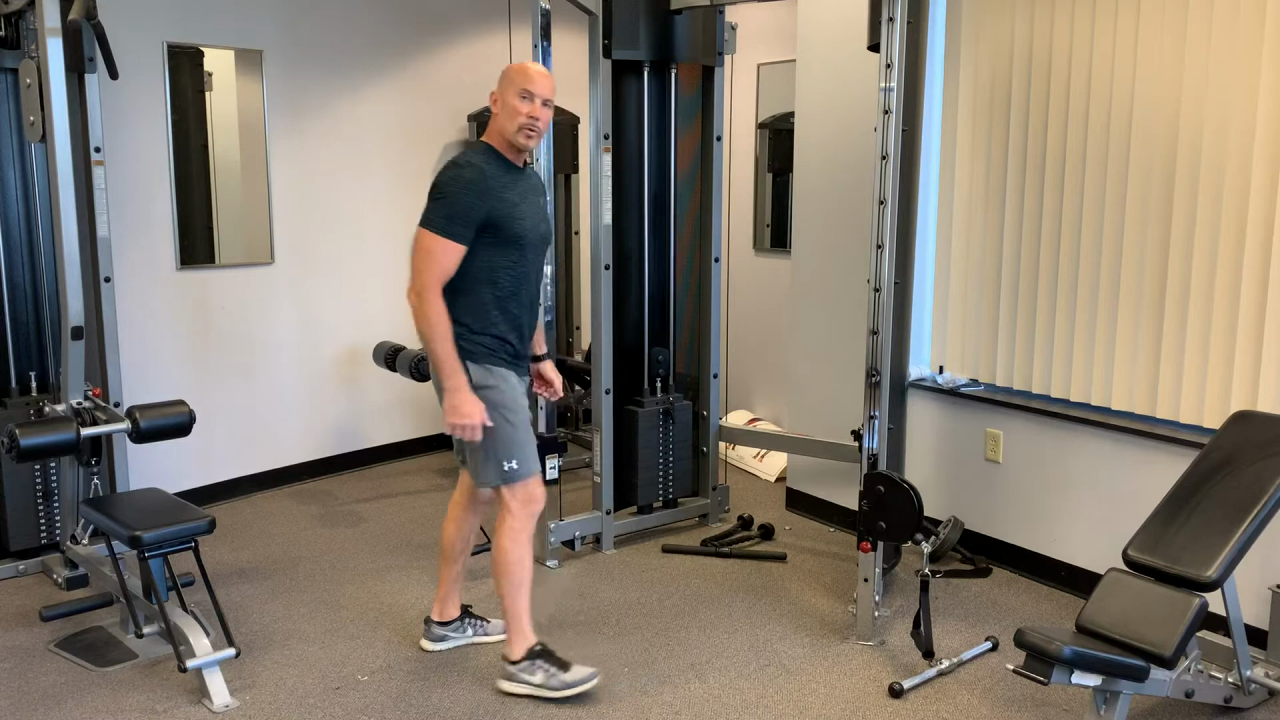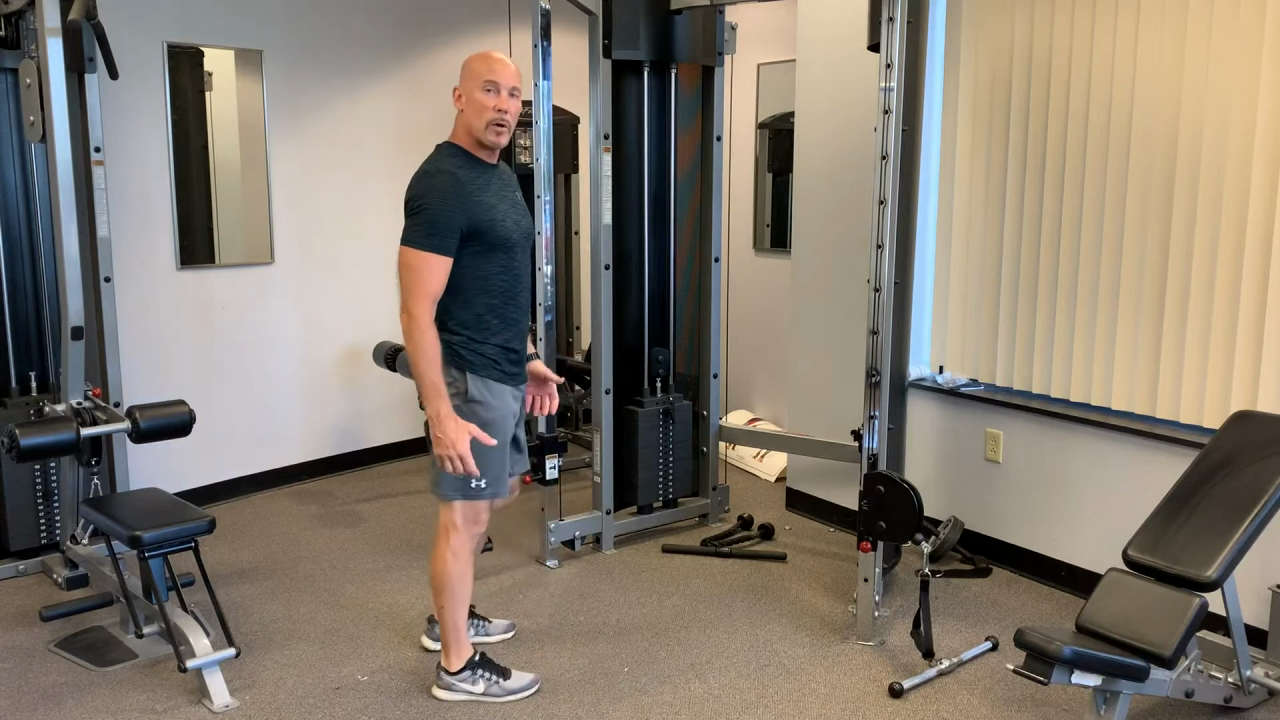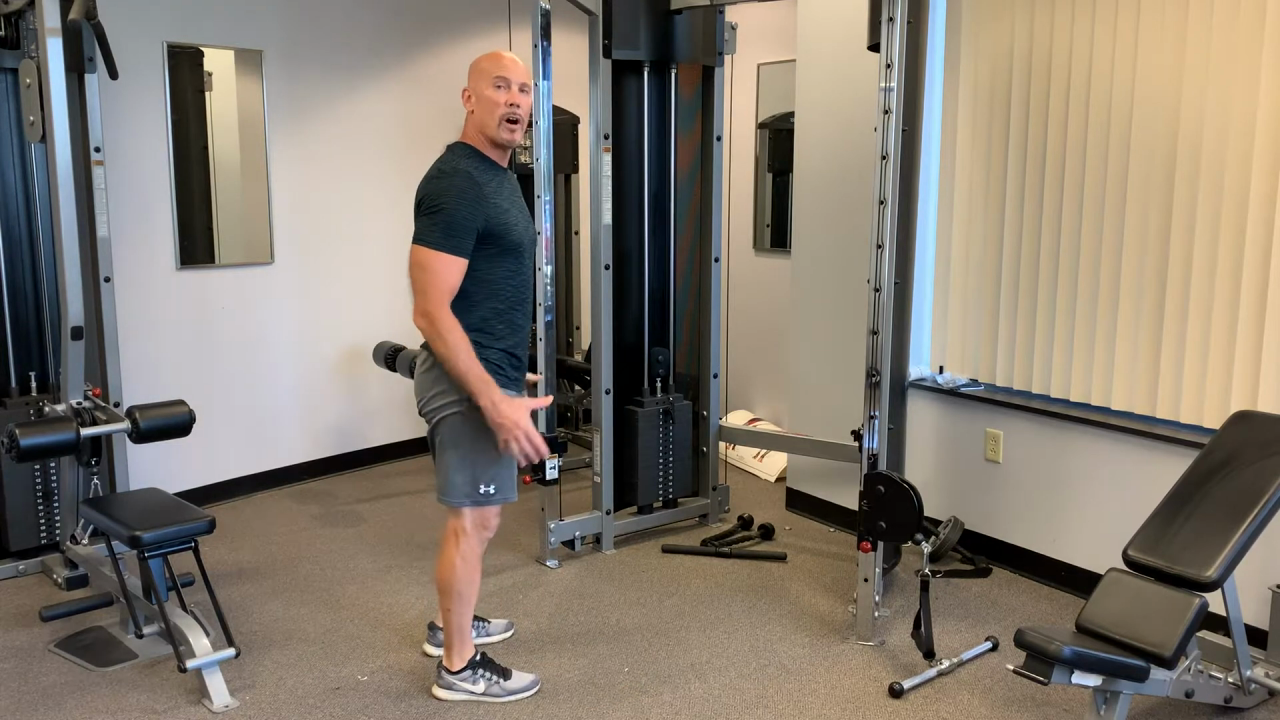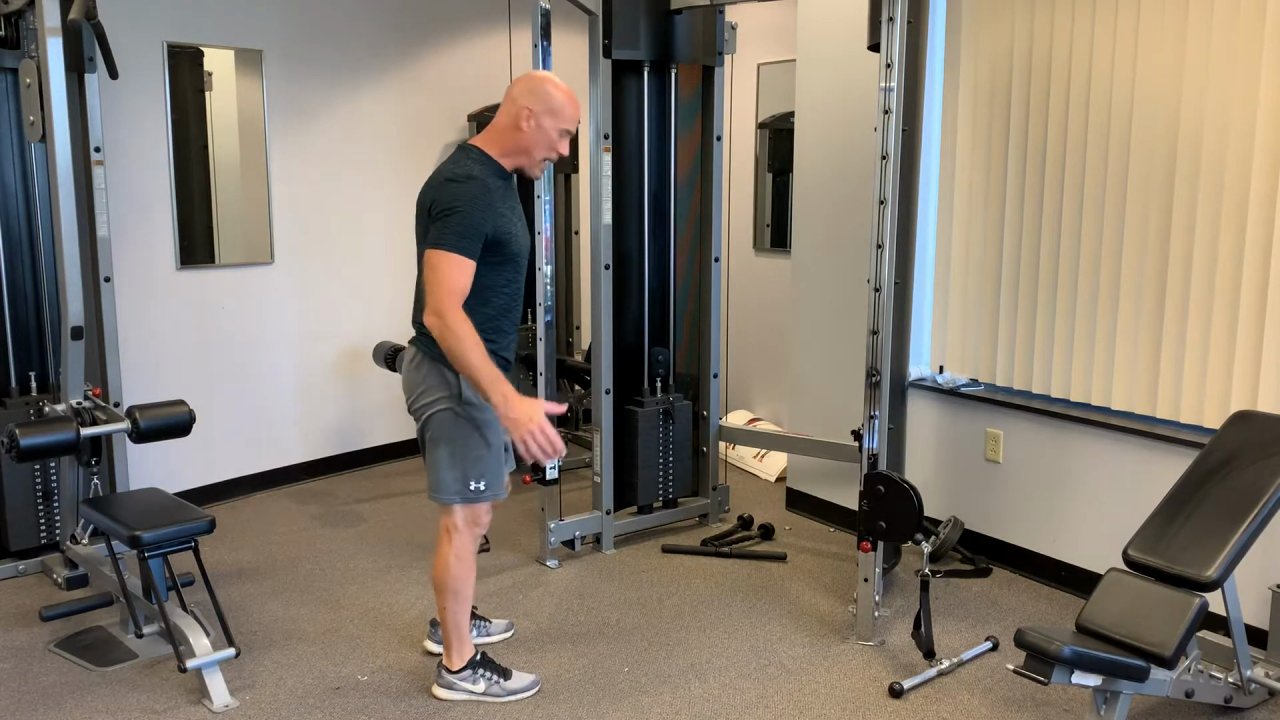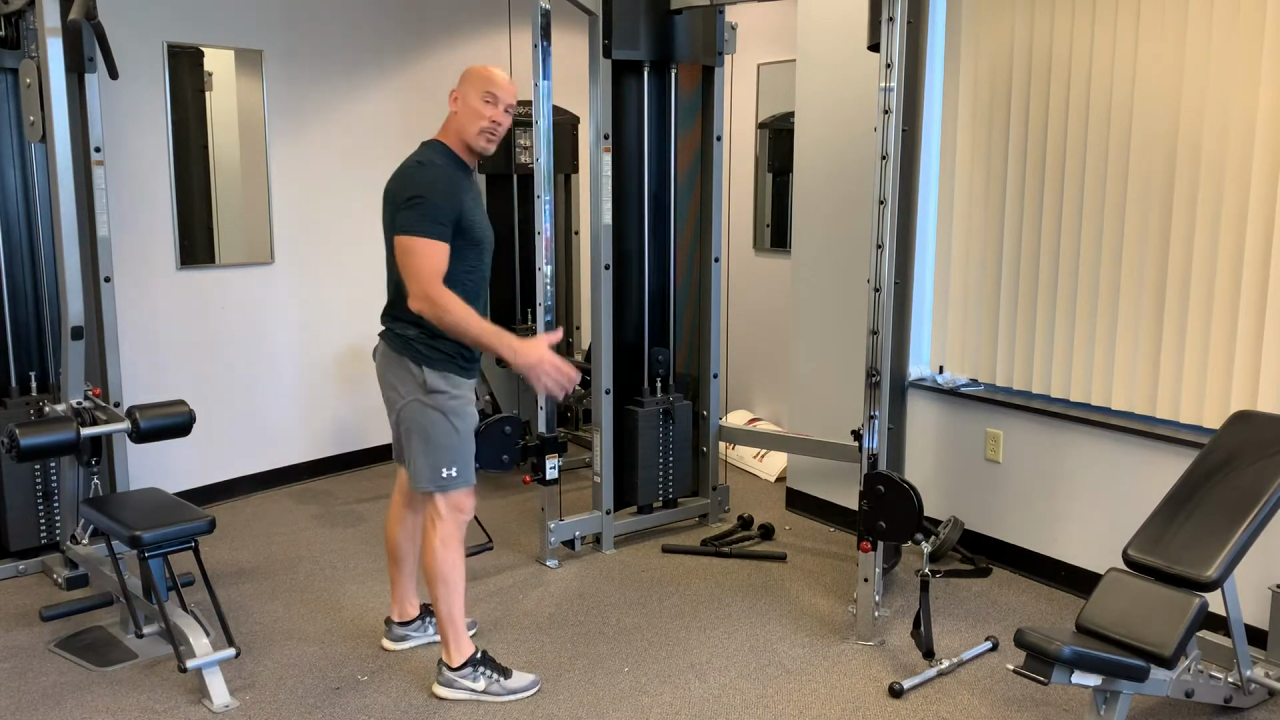
dt=0.7s
person 1, frame 1
left shoulder: (528, 182)
right shoulder: (467, 180)
right elbow: (425, 290)
left wrist: (538, 355)
right wrist: (456, 388)
left hip: (505, 361)
right hip: (476, 366)
left knee: (478, 487)
right knee: (525, 498)
left ankle: (445, 617)
right ankle: (522, 653)
person 1, frame 2
left shoulder: (502, 177)
right shoulder: (441, 185)
right elbow: (418, 312)
left wrist: (529, 360)
right wrist: (442, 414)
left hip: (500, 373)
right hip: (469, 378)
left knee: (498, 494)
right knee: (465, 516)
left ankle: (449, 617)
right ankle: (458, 665)
person 1, frame 3
left shoulder: (498, 177)
right shoulder: (455, 183)
right elbow: (432, 312)
right wrist: (496, 403)
left hip: (491, 375)
right hip: (469, 382)
left knee: (474, 511)
right knee: (475, 519)
left ankle: (450, 622)
right ankle: (458, 667)
person 1, frame 4
left shoulder: (493, 177)
right shoulder: (466, 188)
right elbow: (442, 313)
left wrist: (503, 392)
right wrist: (508, 402)
left hip: (469, 373)
right hip: (456, 376)
left knee: (467, 510)
right knee: (467, 517)
left ankle: (451, 620)
right ankle: (459, 666)
person 1, frame 5
left shoulder: (456, 178)
right shoulder: (424, 177)
right elbow: (425, 295)
right wrist: (517, 351)
left hip: (429, 362)
right hip: (426, 367)
left knee: (415, 489)
right knee: (452, 505)
left ankle: (405, 617)
right ankle: (460, 663)
